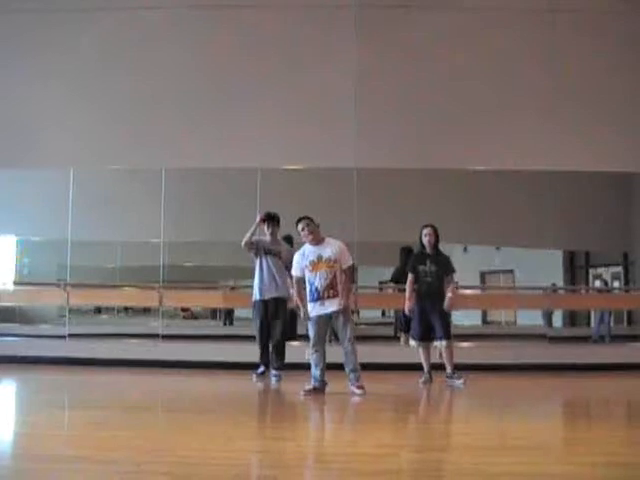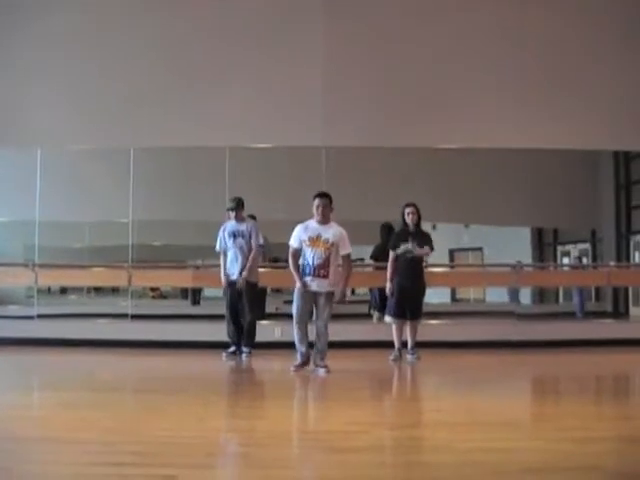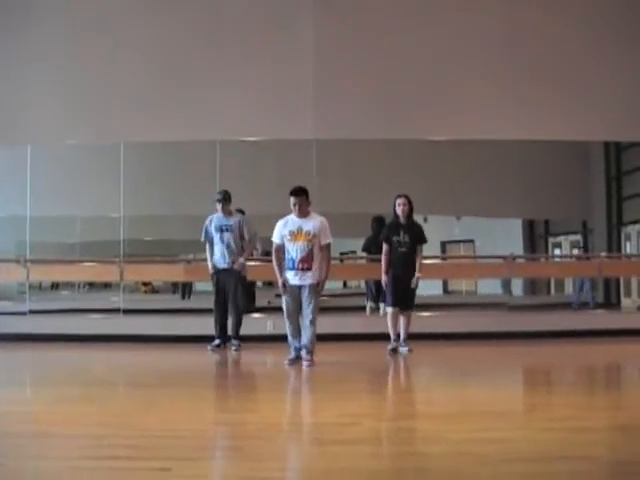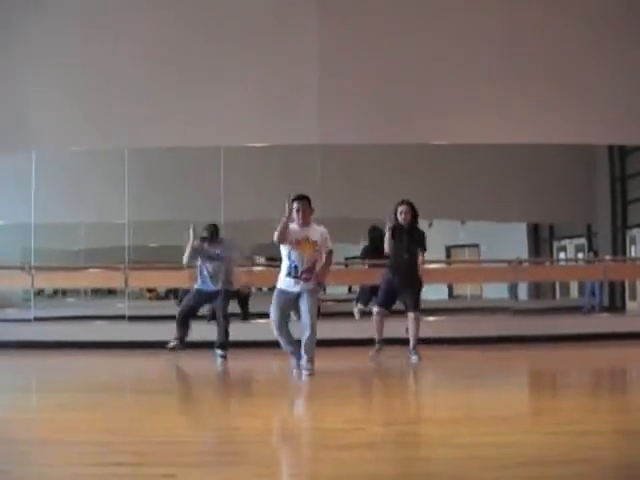
dt=1s
person 1, frame 1
left shoulder: (337, 246)
right shoulder: (300, 255)
left elbow: (348, 274)
right elbow: (297, 284)
left wrist: (346, 299)
right wrist: (303, 307)
left hip: (339, 304)
right hip: (315, 308)
left knee: (348, 342)
right knee: (316, 346)
left ankle: (355, 381)
right ankle: (317, 383)
person 1, frame 2
left shoulder: (339, 232)
right shoulder: (301, 229)
left elbow: (346, 261)
right elbow: (293, 256)
left wrist: (343, 287)
right wrist: (298, 279)
left hip: (327, 286)
right hip: (304, 284)
left knee: (322, 324)
right knee: (299, 321)
left ankle: (320, 360)
right ankle: (302, 357)
person 1, frame 3
left shoulder: (320, 223)
right shoulder: (283, 224)
left elbow: (326, 251)
right elbow: (277, 252)
left wrist: (324, 277)
right wrist: (279, 277)
left hip: (311, 279)
right hip: (289, 279)
left knee: (309, 317)
right knee: (291, 317)
left ankle: (307, 352)
right ankle: (295, 351)
person 1, frame 4
left shoulder: (321, 232)
right shoulder: (288, 230)
left elbow: (329, 253)
right elbow: (278, 239)
left wrist: (324, 271)
right wrist: (287, 216)
left hip: (309, 287)
right hip: (285, 286)
left knee: (308, 323)
right knee: (277, 322)
left ankle: (307, 361)
right ankle: (295, 355)
person 2, frame 1
left shoulder: (443, 259)
right shoulder: (416, 258)
left elbow: (450, 281)
right elbow: (410, 281)
left wrist: (449, 296)
right wrist: (408, 300)
left hip: (439, 303)
right hip: (421, 303)
left knee: (444, 339)
right knee: (422, 340)
left ankle: (450, 373)
right ankle: (427, 373)
person 2, frame 2
left shoulder: (424, 236)
right shoulder: (398, 235)
left elbow: (426, 253)
right elbow: (391, 260)
left wrist: (410, 248)
right wrist: (389, 280)
left hip: (417, 280)
right hip: (399, 280)
left knee: (414, 317)
right knee: (397, 316)
left ankle: (411, 349)
right ankle: (397, 349)
person 2, frame 3
left shoulder: (416, 228)
right shoulder: (390, 227)
left elbow: (419, 253)
right elbow: (385, 252)
left wrist: (417, 273)
right wrist: (383, 273)
left hip: (409, 273)
right hip: (393, 272)
left knee: (407, 308)
right knee: (392, 307)
left ankle: (403, 341)
right ankle: (393, 341)
person 2, frame 4
left shoulder: (418, 234)
right shoulder: (393, 230)
left elbow: (420, 256)
right elbow: (388, 251)
left wrist: (420, 267)
right wrist: (388, 231)
left hip: (410, 278)
right hip: (391, 276)
left knee: (414, 314)
right knee: (378, 311)
left ankle: (413, 349)
right ankle: (379, 343)
person 3, frame 1
left shoulder: (285, 248)
right shoulder: (258, 243)
left elbow: (290, 272)
right elbow: (244, 244)
right wrist: (257, 223)
left hip: (280, 295)
right hip: (260, 294)
left knee: (278, 334)
right knee: (261, 331)
left ankle: (276, 368)
right ankle: (264, 364)
person 3, frame 2
left shoulder: (251, 226)
right shoulder: (225, 228)
left elbow: (256, 250)
right elbow: (222, 253)
left wrist: (246, 273)
right wrist: (223, 273)
left hip: (248, 276)
right hip: (230, 276)
left knee: (247, 312)
right knee: (231, 312)
left ankle: (246, 345)
right ankle: (235, 344)
person 3, frame 3
left shoulder: (238, 220)
right shoulder: (211, 220)
left elbow: (247, 242)
right elbow: (208, 243)
left wrist: (242, 259)
right wrist: (209, 262)
left hip: (234, 267)
right hip: (217, 267)
left knee: (235, 303)
right knee: (219, 304)
left ankle: (235, 338)
right ankle: (220, 338)
person 3, frame 4
left shoulder: (227, 246)
right shoulder: (197, 246)
right elbow: (186, 262)
right wrist: (192, 241)
left hip: (222, 287)
right hip: (202, 286)
left knee: (222, 315)
right knee: (183, 313)
left ankle: (221, 347)
right ankle: (180, 339)
